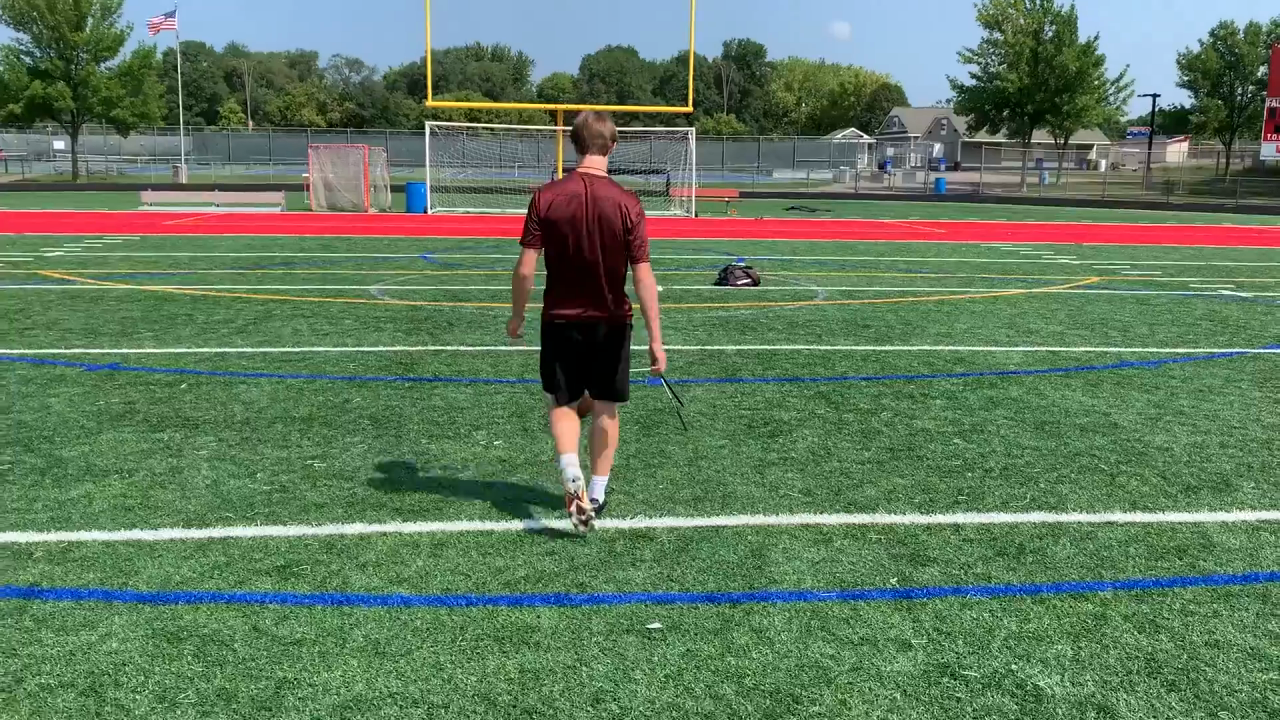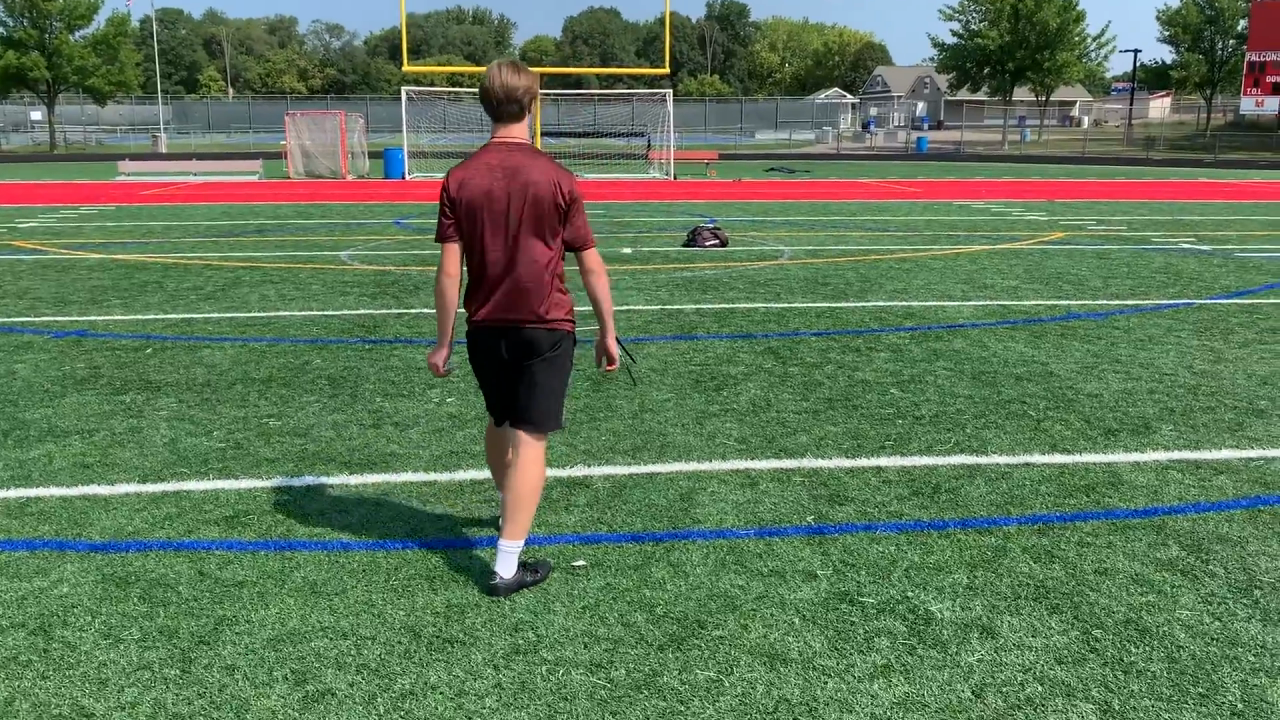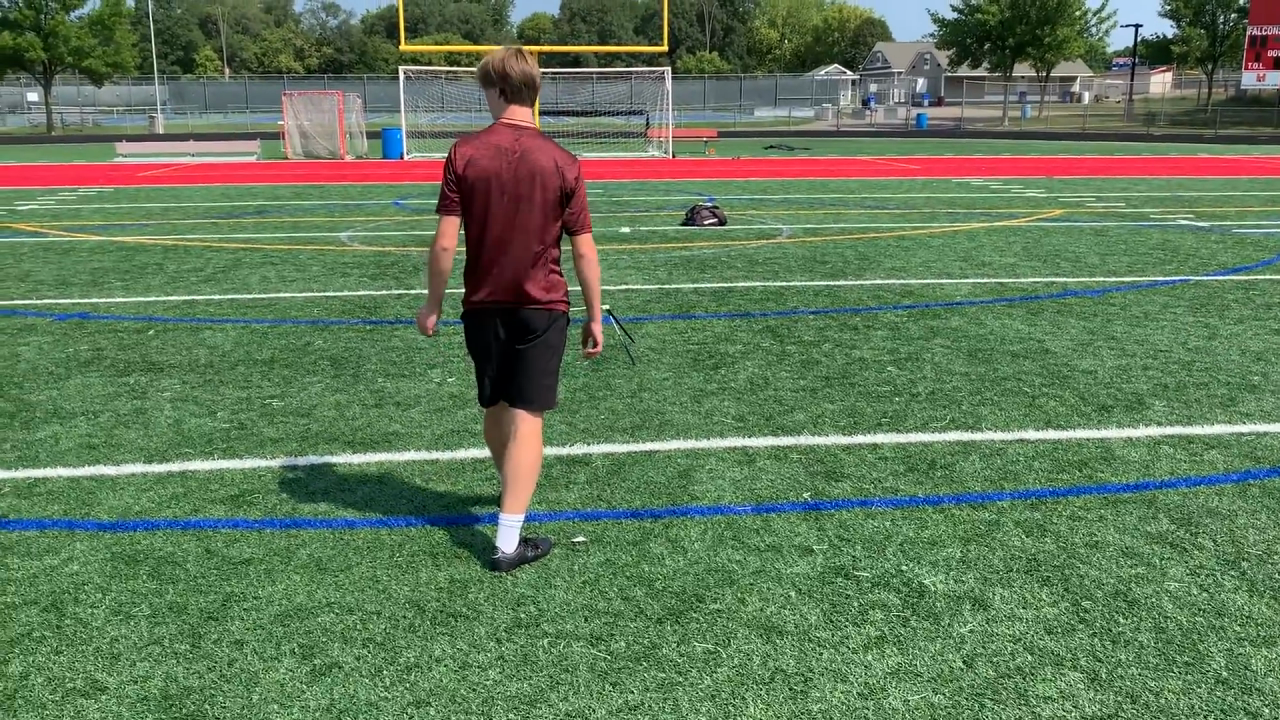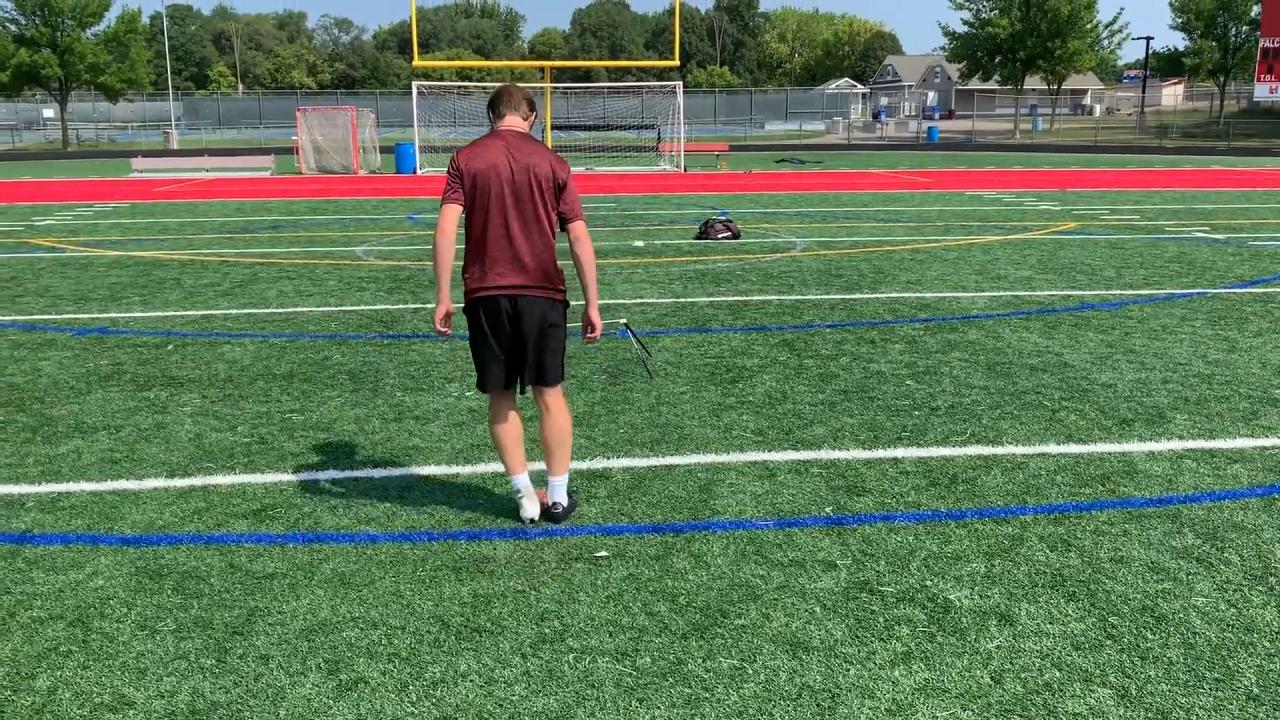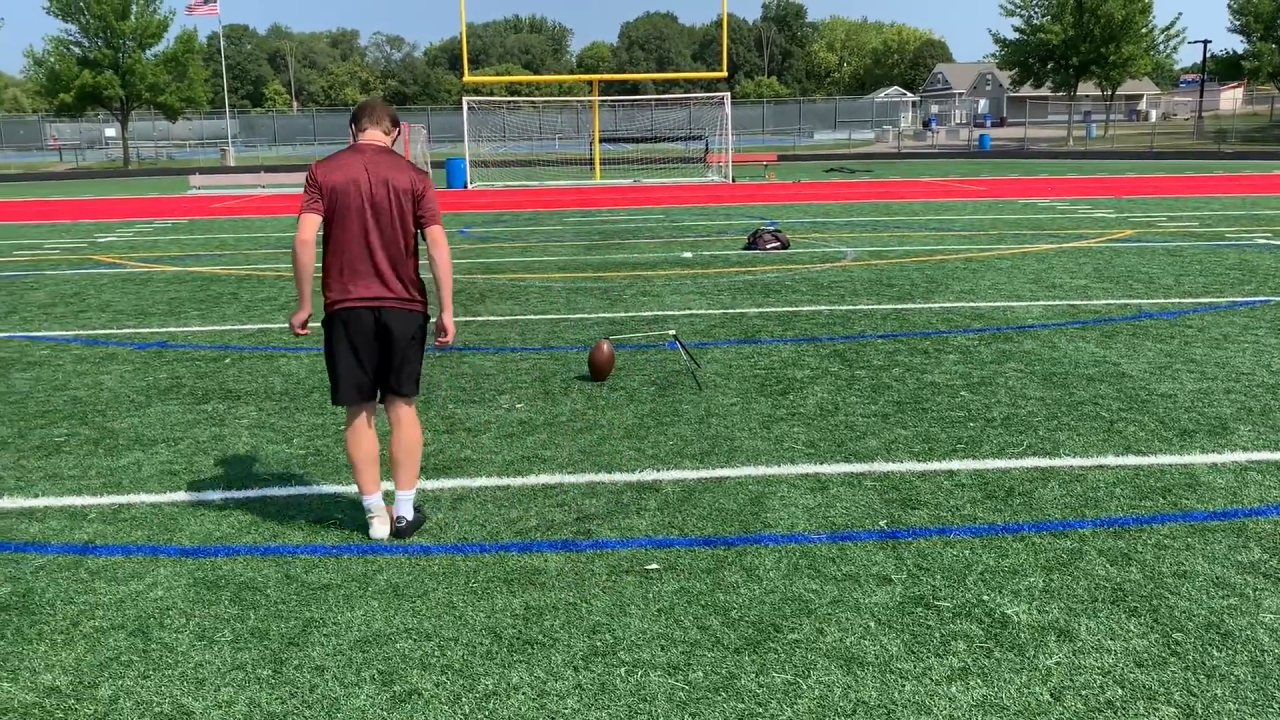
dt=1s
person 1, frame 1
left shoulder: (547, 197)
right shoulder: (627, 204)
left elbow: (525, 267)
right elbow: (643, 277)
left wrist: (516, 315)
right wrist: (656, 339)
left hip: (560, 320)
right hip: (611, 323)
left knee: (562, 403)
right knee: (604, 408)
left ankle: (571, 475)
right ankle: (595, 491)
person 1, frame 2
left shoulder: (460, 178)
right shoulder: (558, 179)
left elbow: (449, 271)
right elbow: (591, 264)
left wrist: (443, 342)
right wrist: (607, 332)
left hip: (485, 327)
right hip: (546, 327)
left knee: (501, 424)
right knee: (529, 440)
left ankle: (508, 509)
right ankle: (506, 567)
person 1, frame 3
left shoulder: (464, 153)
right shoulder: (562, 163)
left elbow: (445, 242)
right elbow: (583, 249)
left wrist: (433, 305)
right wrist: (594, 316)
left hip: (483, 306)
right hip: (541, 308)
left knee: (496, 405)
right knee: (526, 419)
left ankle: (510, 492)
right ankle: (508, 542)
person 1, frame 4
left shoulder: (466, 158)
right shoulder: (552, 162)
left elbow: (445, 229)
right elbow: (579, 237)
left wrist: (443, 297)
right wrist: (592, 303)
left hip: (485, 294)
right hip: (542, 294)
left knee: (500, 397)
right knee: (549, 395)
left ankle: (525, 494)
right ankle: (558, 496)
person 1, frame 5
left shoulder: (323, 171)
right shoulder: (413, 176)
left elbow: (305, 239)
right elbow: (437, 244)
left wrist: (304, 305)
right wrist: (446, 310)
left hip: (347, 307)
right hip: (403, 306)
left knee: (357, 414)
right knee: (402, 407)
left ankle: (375, 512)
right ankle: (405, 510)
